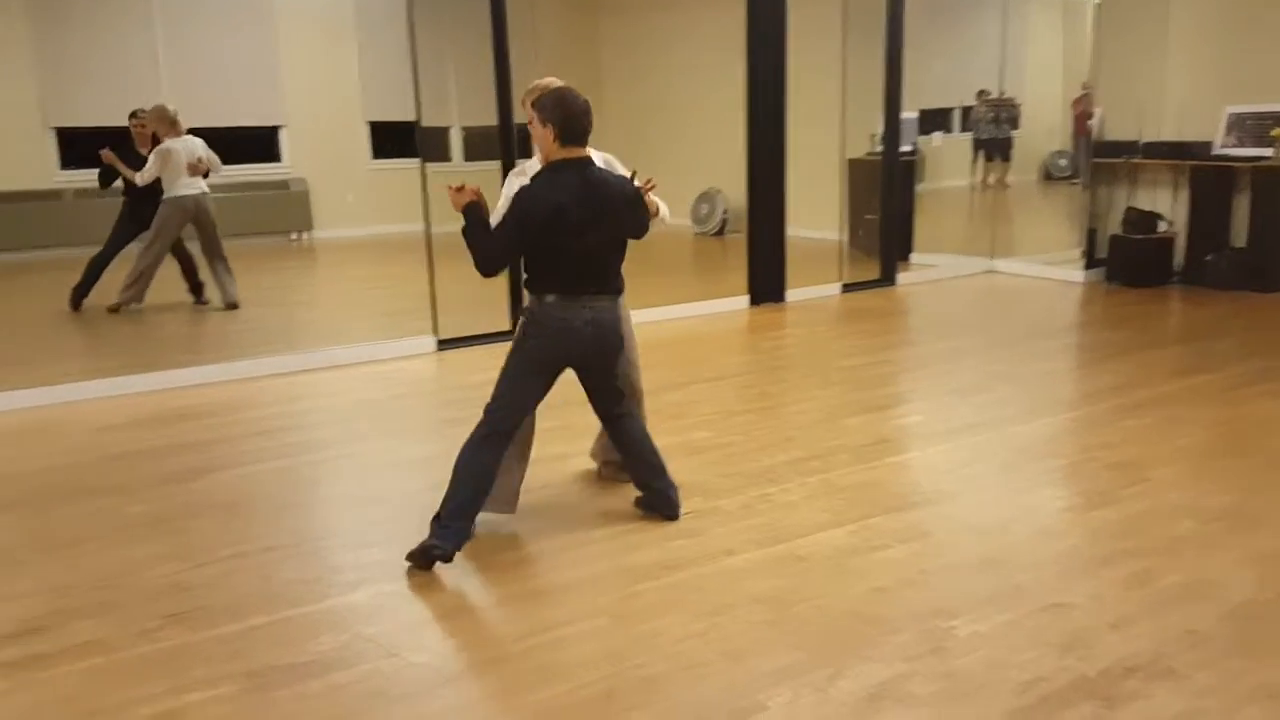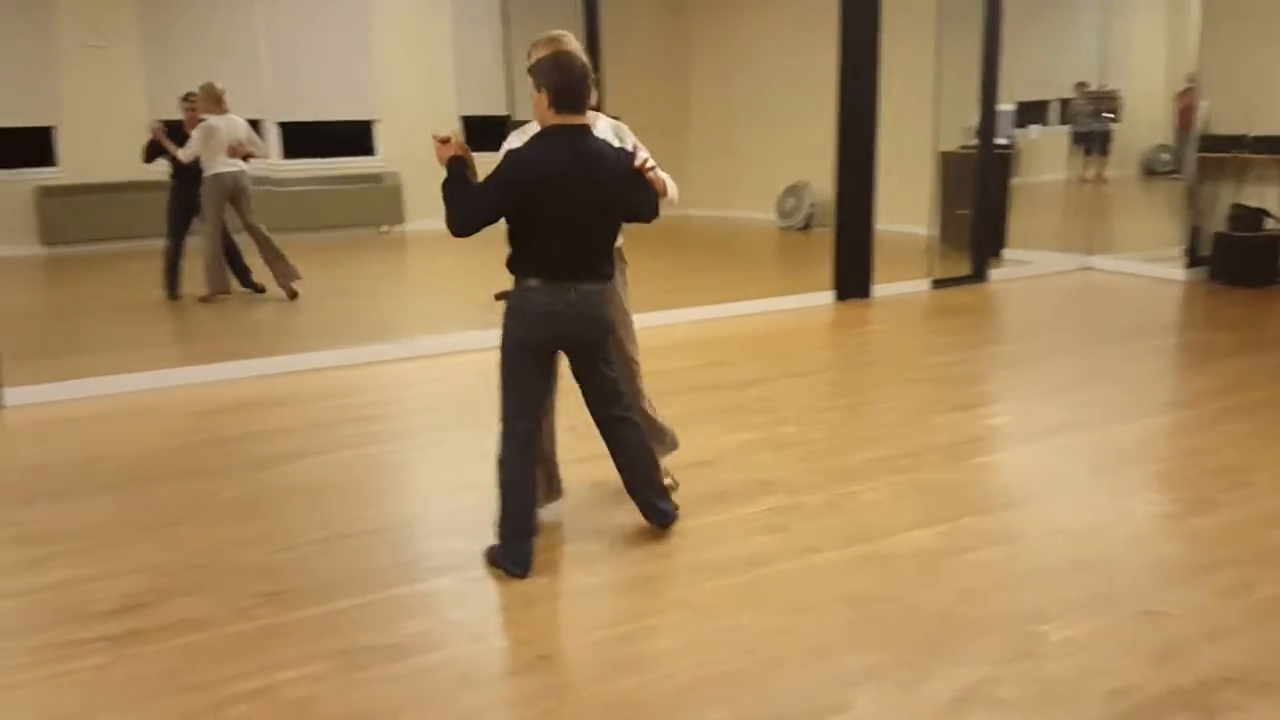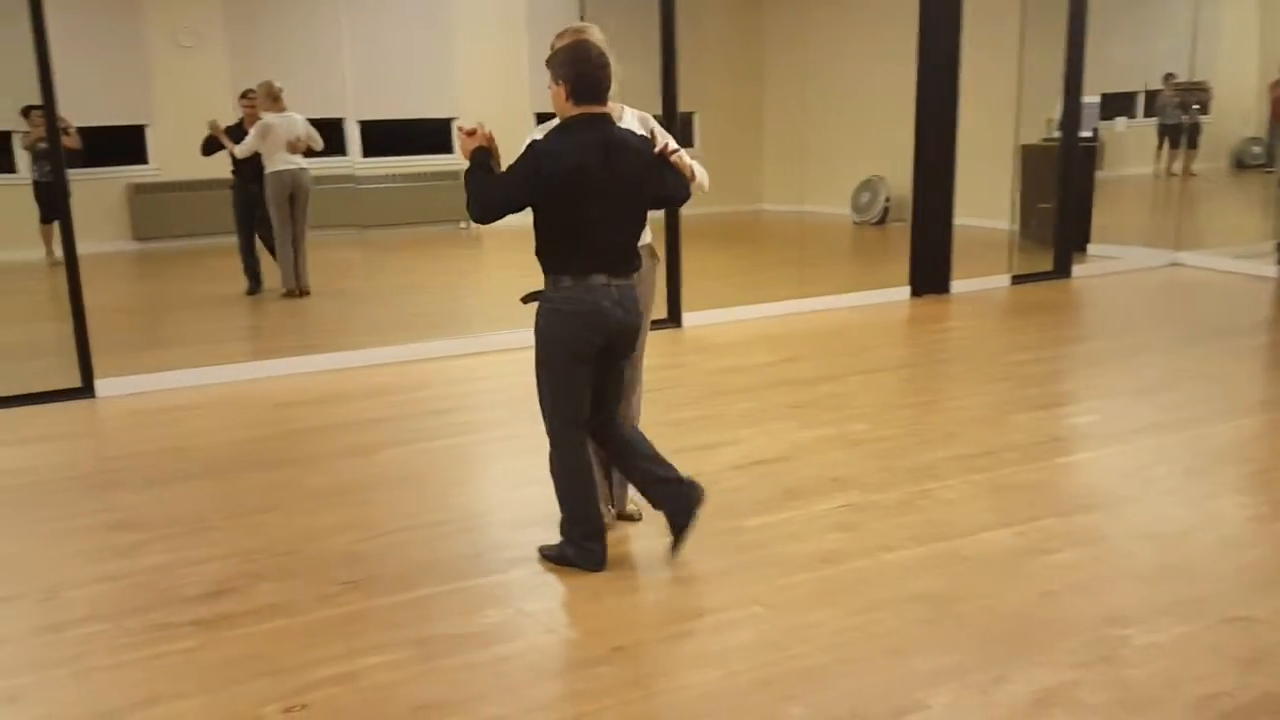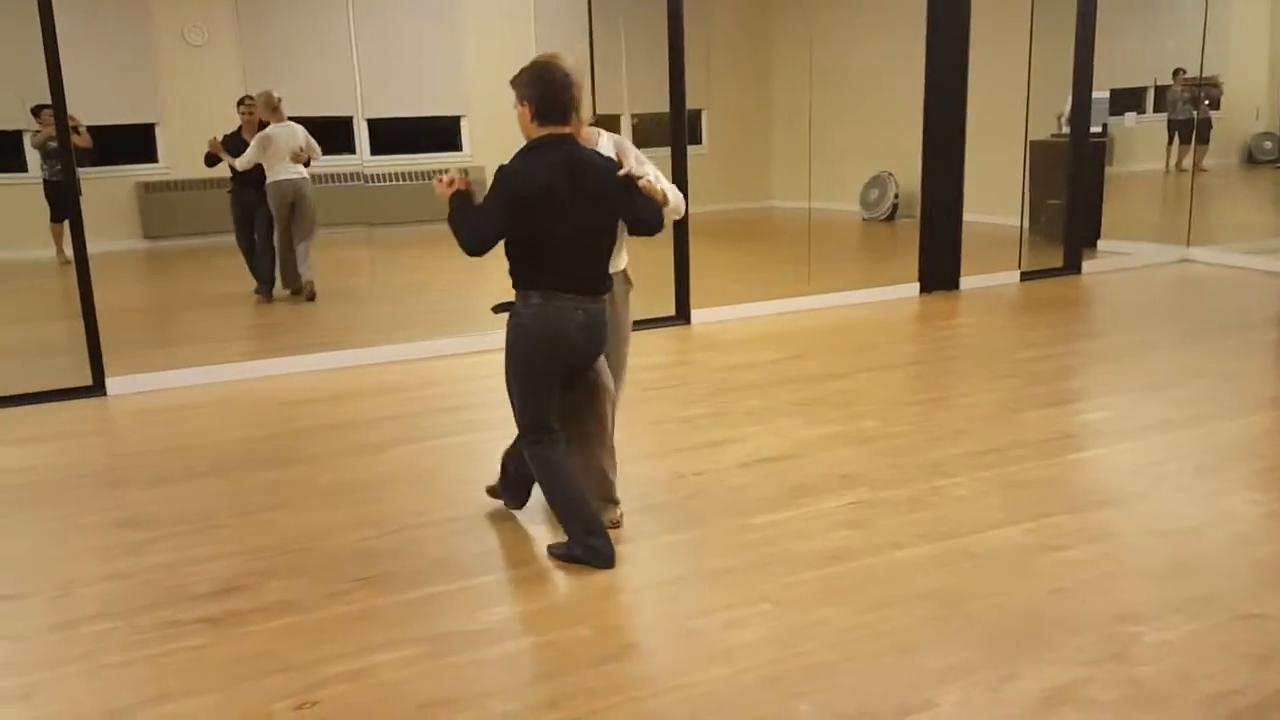
dt=0.4s
person 1, frame 1
left shoulder: (537, 196)
right shoulder: (618, 188)
left elbow: (490, 261)
right elbow: (637, 226)
left wrist: (472, 212)
left hip: (552, 321)
right hip: (604, 318)
left knee: (495, 428)
right knee: (617, 409)
left ankle: (445, 537)
right ankle: (662, 495)
person 1, frame 2
left shoulder: (523, 163)
right shoulder: (615, 162)
left elbow: (463, 221)
right elbow: (645, 209)
left wrist: (456, 167)
right wrist: (643, 175)
left hip: (535, 304)
right hip: (592, 302)
left knee: (521, 430)
right knee: (616, 410)
left ankle: (515, 549)
right ankle: (658, 506)
person 1, frame 3
left shoulder: (547, 155)
right shoulder: (637, 149)
left elbow: (485, 207)
right elbow: (676, 193)
left wrist: (479, 158)
right wrist: (668, 160)
left hip: (569, 302)
right hip: (624, 297)
left knee: (566, 429)
right knee: (605, 418)
left ankle: (584, 544)
right ankle: (674, 494)
person 1, frame 4
left shoulder: (518, 176)
right shoulder: (604, 170)
left elbow: (475, 240)
right elbow: (650, 222)
left wrist: (458, 199)
right wrist: (637, 185)
left hip: (540, 317)
right hip: (594, 315)
left knee: (541, 431)
right knee: (545, 413)
left ankle: (590, 541)
right ankle: (514, 487)
person 2, frame 1
left shoulder: (604, 166)
right shoulder: (523, 178)
left elbow: (658, 215)
left wrist: (646, 203)
left knee: (626, 383)
left ankle: (614, 456)
right ankle: (490, 494)
person 2, frame 2
left shoulder: (612, 133)
right shoulder: (524, 141)
left elbow: (668, 193)
left wrist: (652, 178)
left knee: (623, 368)
left ankle: (650, 454)
right ankle: (535, 485)
person 2, frame 3
left shoulder: (638, 124)
right shoulder: (550, 138)
left elbow: (699, 182)
left wrist: (680, 165)
left hip: (634, 262)
left knee: (625, 379)
left ankle: (617, 488)
right ankle: (596, 495)
person 2, frame 4
left shoulder: (615, 150)
left elbow: (676, 205)
left wrist: (654, 190)
left hip: (610, 285)
left knee: (604, 393)
right knee: (594, 390)
right ankle: (598, 496)
person 3, frame 1
left shoulder: (163, 150)
right shoulder: (198, 142)
left elbow: (141, 180)
right elbow: (218, 167)
left wrist: (116, 162)
left hip: (177, 202)
right hip: (202, 199)
left knee: (152, 249)
right knee: (214, 251)
left ankle: (127, 297)
right ankle: (230, 296)
person 3, frame 2
left shoulder: (205, 127)
right shoulder: (240, 123)
left elbow: (184, 156)
right elbow: (261, 150)
left wrist: (162, 139)
left hip: (215, 179)
right hip: (239, 177)
left knee: (213, 234)
right knee: (256, 229)
left ankle: (216, 287)
right ankle: (286, 279)
person 3, frame 3
left shoulder: (263, 125)
right shoulder: (299, 120)
left elbow: (240, 152)
right elbow: (319, 145)
left wrist: (221, 135)
left hip: (277, 176)
right hip: (300, 174)
left knee: (283, 232)
right knee: (299, 231)
left ankle: (291, 284)
right ankle: (302, 282)
person 3, frame 4
left shoulder: (264, 137)
right shoulder: (299, 129)
left elbow: (241, 165)
right elbow: (317, 154)
left wrist: (220, 152)
left hip: (277, 187)
right hip: (301, 183)
left knee: (284, 238)
right knee: (302, 236)
left ankle: (295, 284)
right ankle: (306, 278)
person 4, frame 1
right shoulder: (124, 154)
right elbow: (104, 183)
right wrist: (108, 164)
left hip: (158, 208)
right hip: (133, 210)
left knee: (181, 252)
right knee: (108, 252)
left ankle: (197, 291)
right ankle: (78, 294)
person 4, frame 2
right shoulder: (172, 135)
right elbow: (148, 158)
right wrist: (156, 139)
right hip: (181, 193)
left knee: (223, 237)
right knee: (175, 240)
left ankle: (246, 279)
right ankle: (171, 285)
person 4, frame 3
right shoulder: (232, 132)
right elbow: (206, 151)
right wrist: (213, 135)
left hip: (265, 188)
right hip: (243, 189)
left knee: (267, 234)
right knee: (245, 238)
right ankle: (254, 281)
person 4, frame 4
right shoulder: (231, 139)
right elbow: (210, 162)
right wrist: (213, 151)
left hip: (265, 195)
right hip: (241, 195)
left knee: (263, 240)
right knee: (245, 242)
left ankle: (267, 286)
right ankle: (262, 281)
